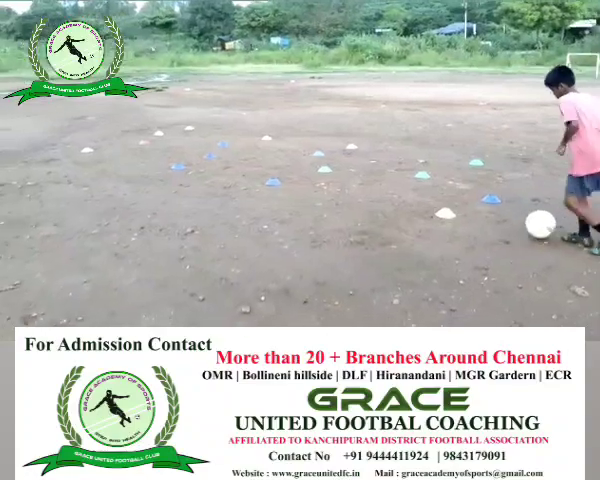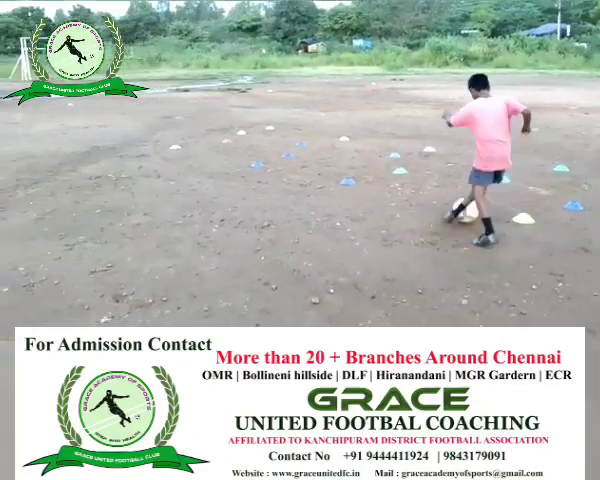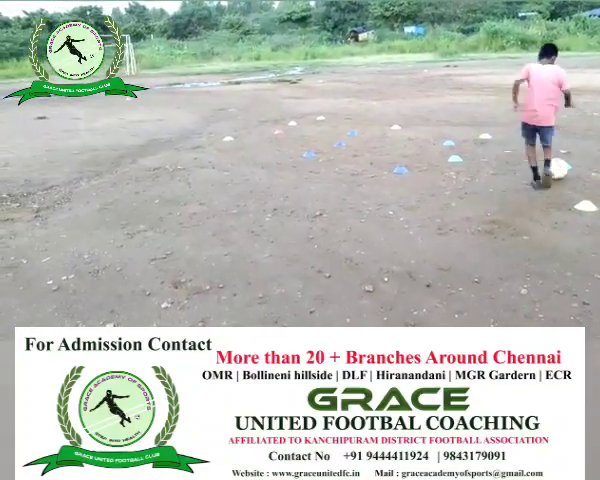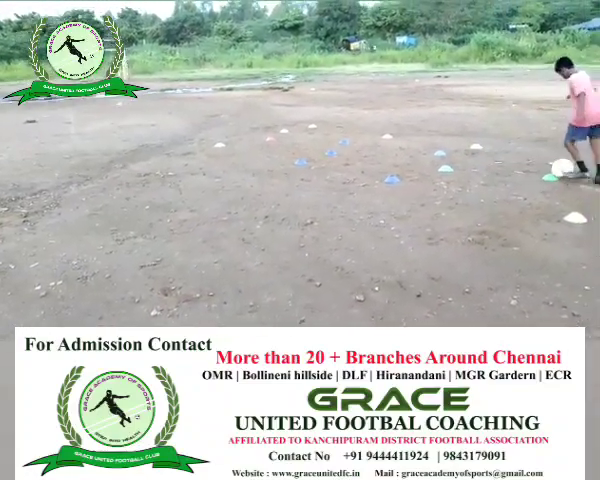
dt=1s
person 1, frame 1
left shoulder: (566, 101)
left elbow: (573, 124)
left wrist: (563, 144)
left hip: (584, 160)
left knee: (571, 201)
right knee: (580, 195)
right ankle: (583, 235)
person 1, frame 2
left shoulder: (471, 107)
right shoulder: (504, 102)
left elbow: (451, 123)
right elbow: (525, 111)
left wrist: (445, 116)
right wrist: (526, 126)
left hip: (485, 158)
right hip: (503, 158)
left knee: (478, 193)
right knee: (478, 188)
left ankle: (489, 234)
right ankle: (455, 213)
person 1, frame 3
left shoulder: (530, 68)
right shoulder: (559, 71)
left elbow: (517, 82)
right elbow: (566, 92)
left wrist: (515, 100)
right wrist: (568, 103)
left hip: (529, 116)
right hip: (547, 118)
left knee: (530, 145)
right knee: (547, 147)
left ankle: (536, 178)
right ankle: (547, 168)
person 1, frame 4
left shoulder: (573, 79)
right shoulder: (584, 75)
left elbow: (582, 94)
left wrist: (581, 112)
left hip: (581, 118)
left knee: (568, 142)
left ankle: (583, 170)
